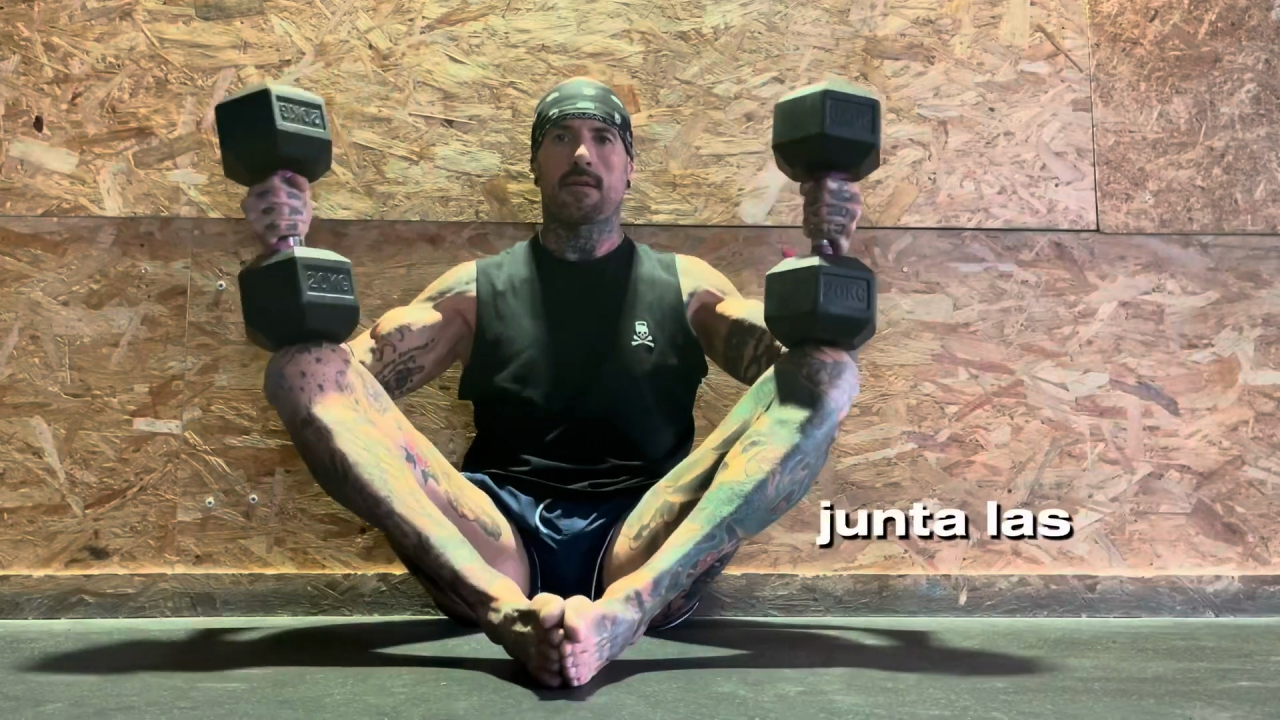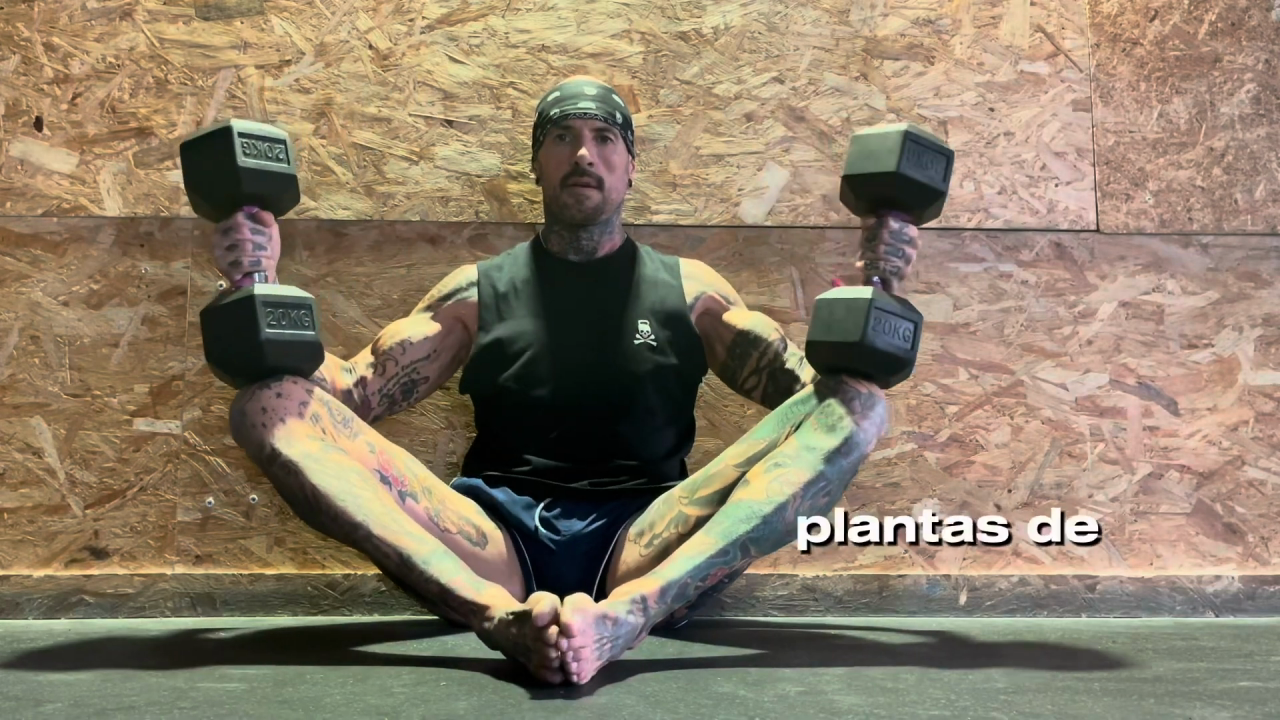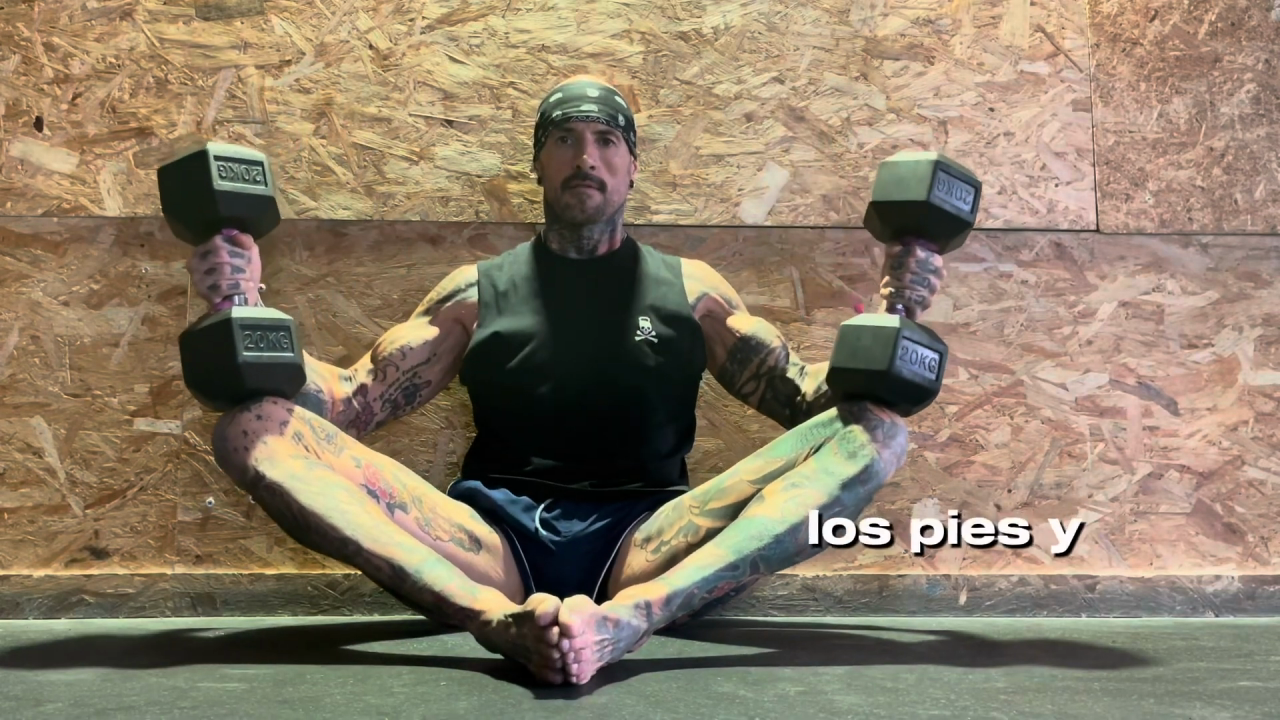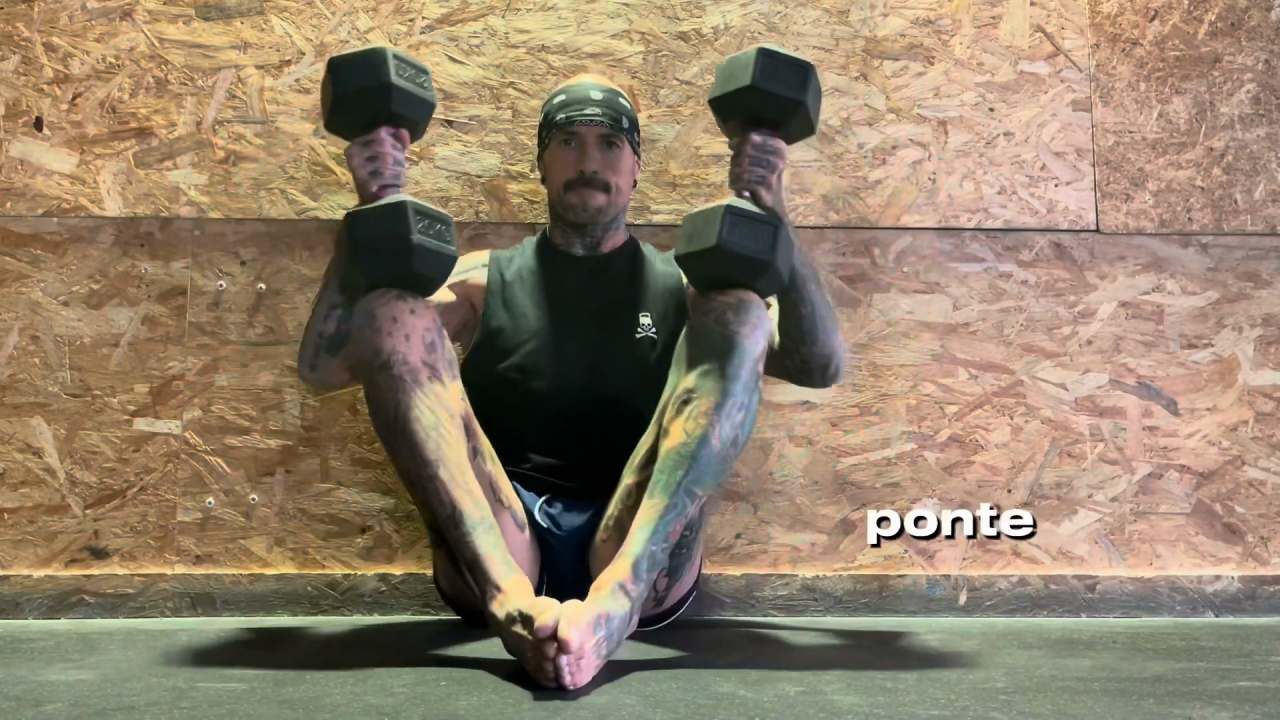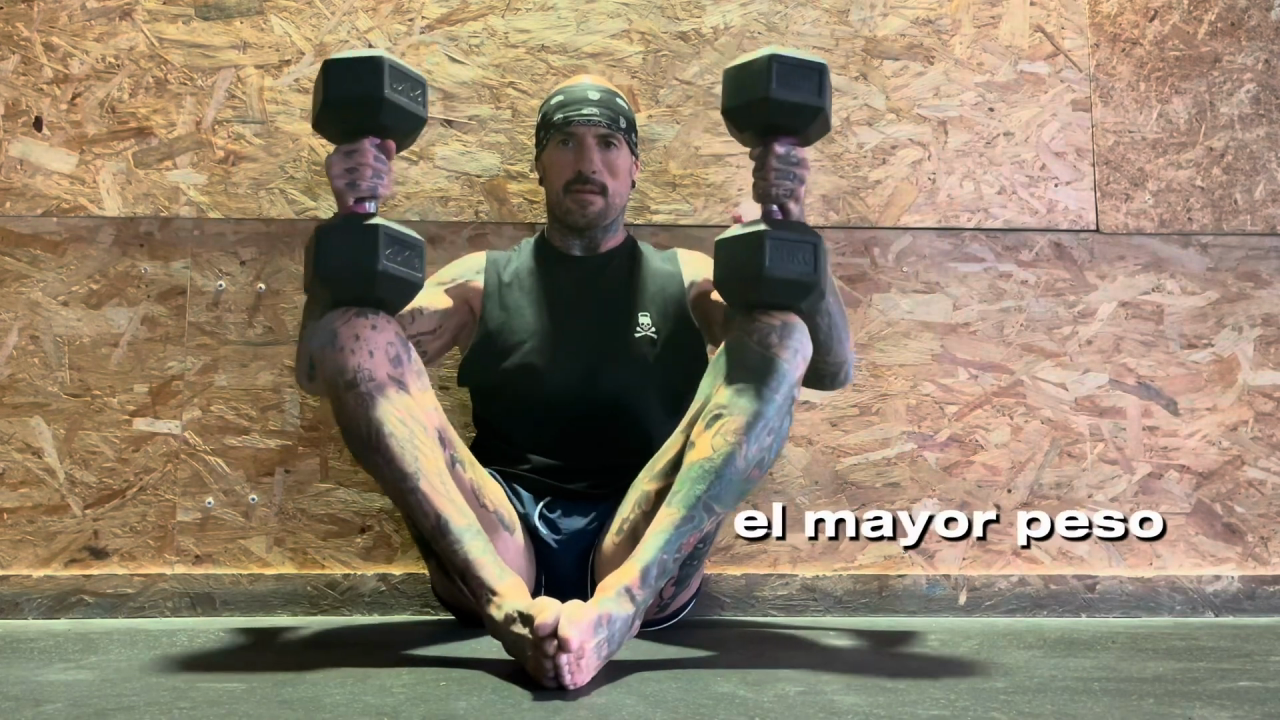
dt=0.7s
person 1, frame 1
left shoulder: (685, 284)
right shoulder: (476, 288)
left elbow: (824, 381)
right elbow: (336, 390)
left wrist: (827, 254)
left hip: (647, 558)
right hip: (494, 550)
left knee: (828, 374)
right knee: (304, 371)
left ankle: (620, 614)
right ankle: (508, 612)
person 1, frame 2
left shoulder: (689, 287)
right shoulder: (477, 290)
left elbow: (812, 389)
right elbow: (349, 397)
right wrist: (262, 289)
left hip: (647, 554)
right hip: (497, 546)
left knee: (855, 408)
right knee: (269, 408)
left ankle: (619, 618)
right ankle: (504, 619)
person 1, frame 3
left shoulder: (689, 288)
right shoulder: (478, 290)
left elbow: (806, 401)
right elbow: (351, 405)
right wrist: (246, 308)
left hip: (645, 549)
right hip: (497, 543)
left knee: (872, 431)
right knee: (253, 427)
left ankle: (623, 621)
right ankle: (501, 620)
person 1, frame 4
left shoulder: (683, 282)
right shoulder: (481, 280)
left elbow: (821, 366)
right elbow: (323, 367)
left wrist: (772, 213)
right wrist: (372, 205)
left hip: (642, 557)
right hip: (497, 555)
left knee: (732, 315)
right knee: (391, 312)
left ankle: (610, 610)
right ankle: (516, 609)
person 1, frame 5
left shoulder: (687, 279)
right shoulder: (481, 281)
left elbow: (831, 368)
right elbow: (322, 371)
left wrist: (788, 221)
left hip: (644, 560)
right hip: (495, 553)
left knee: (779, 336)
right knee: (353, 334)
left ankle: (613, 610)
right ankle: (511, 609)
